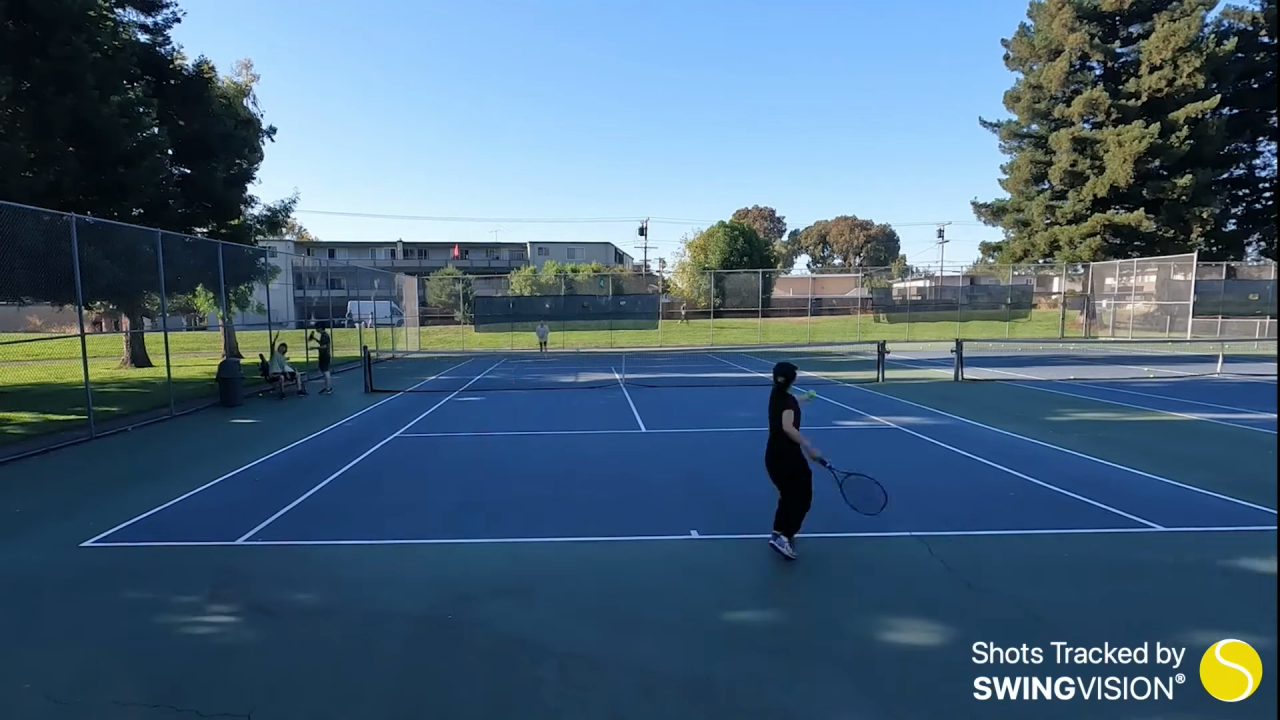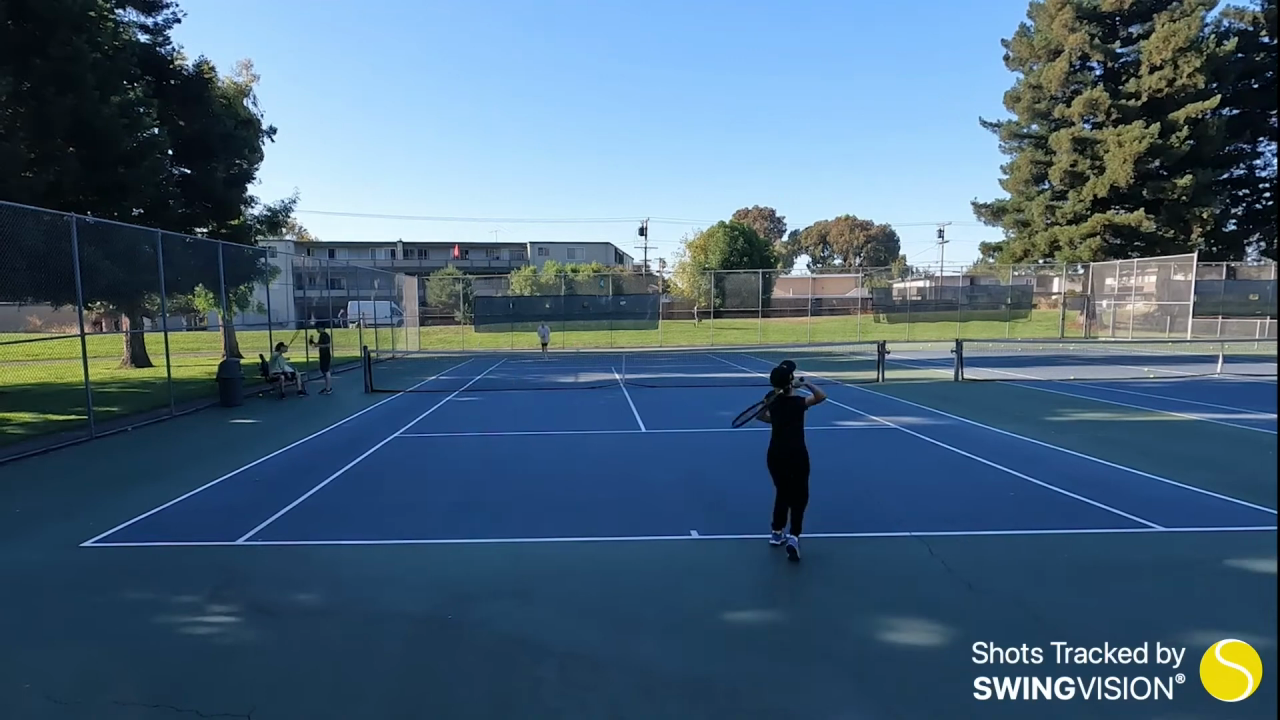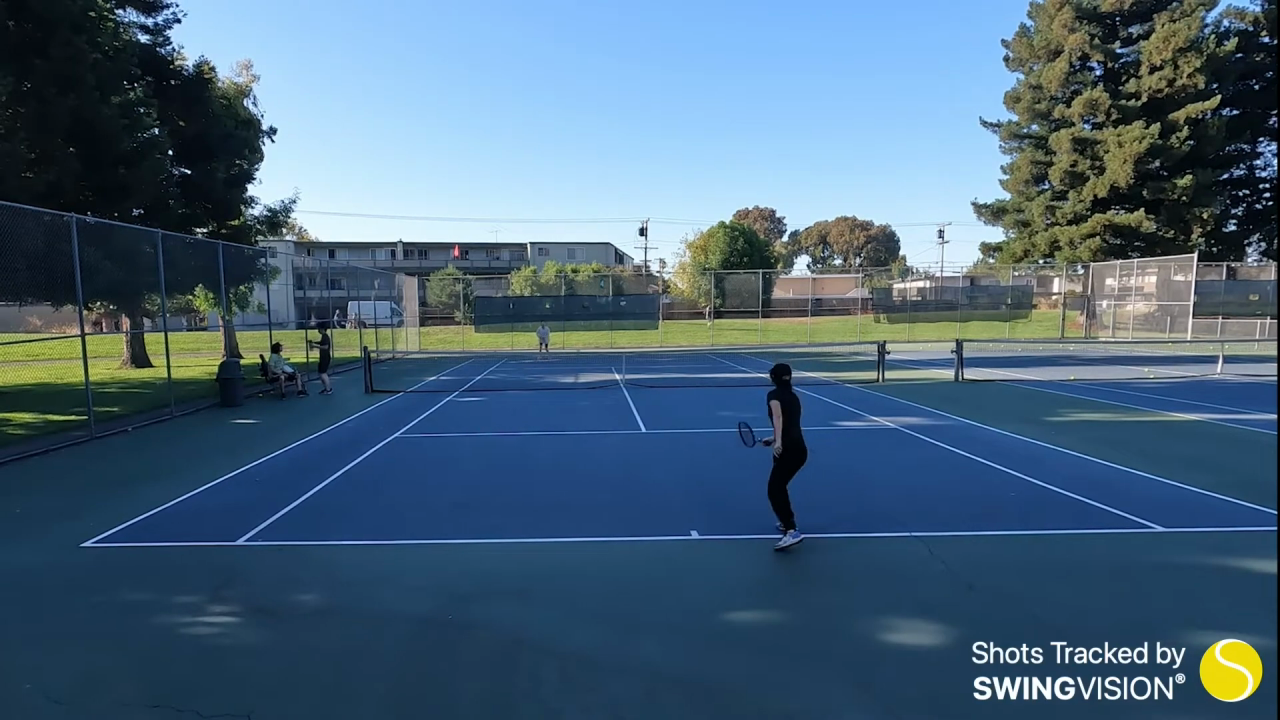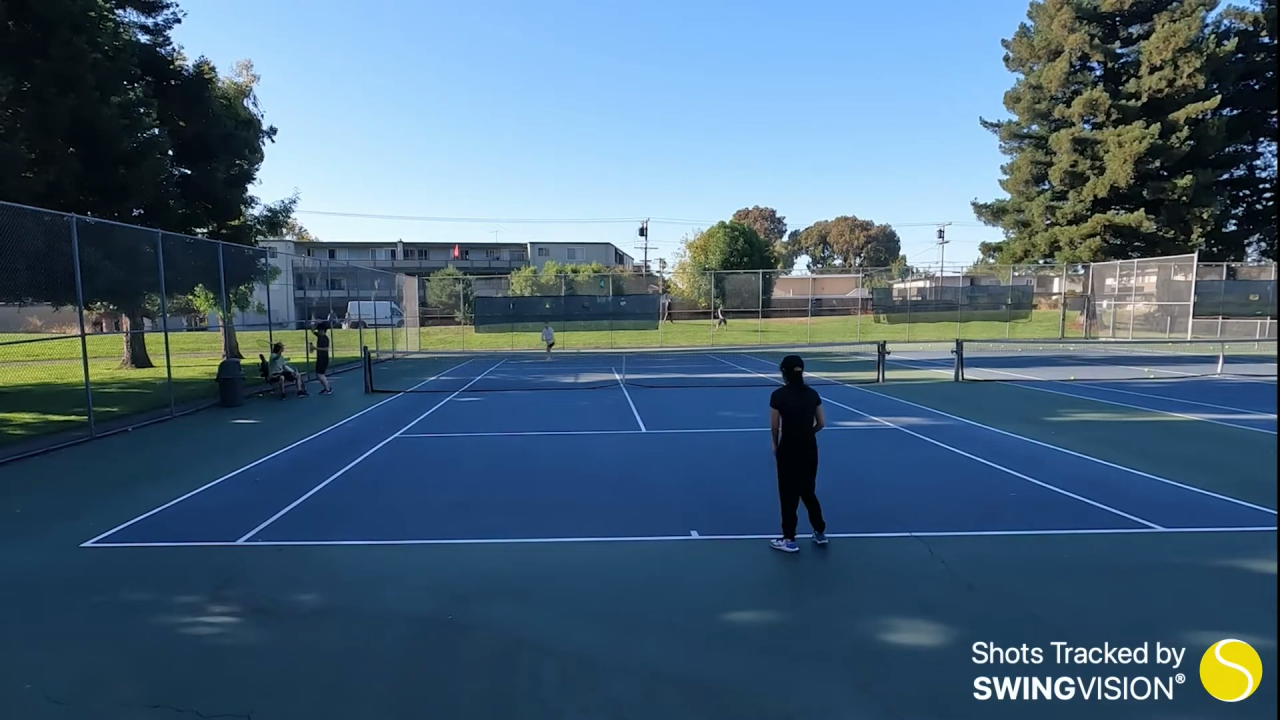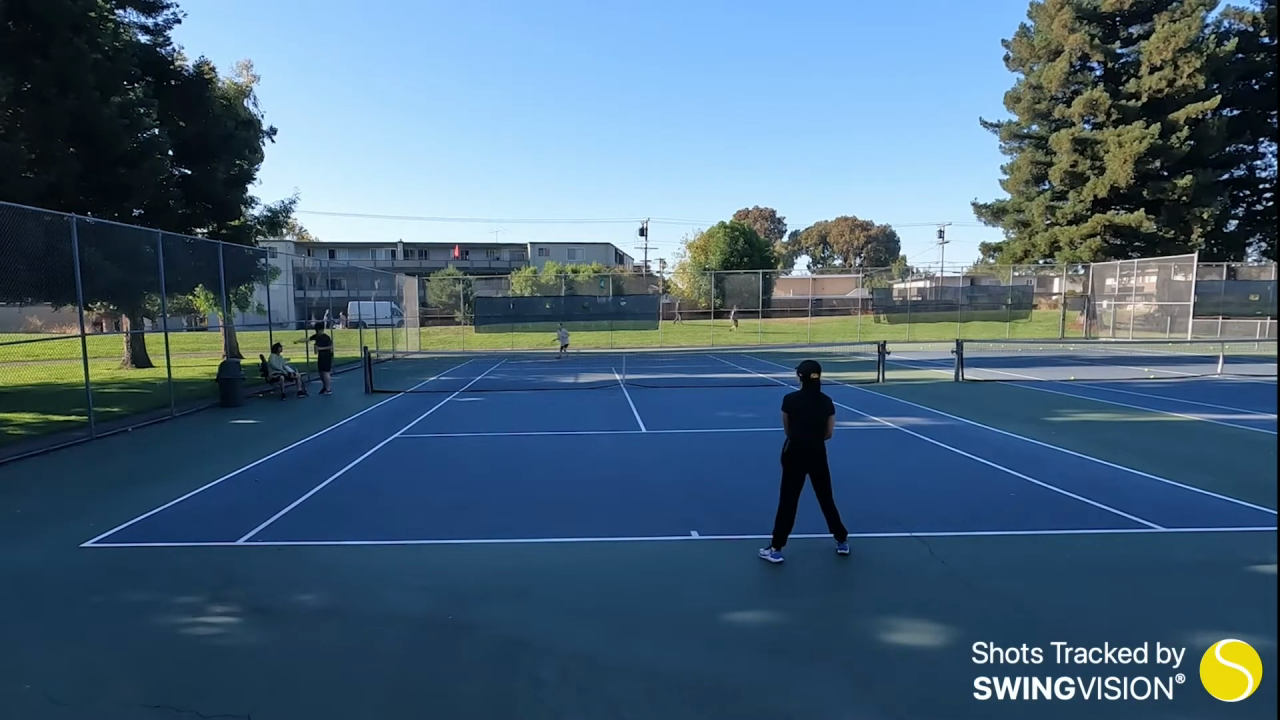
dt=0.7s
person 1, frame 1
left shoulder: (777, 395)
right shoulder: (787, 400)
right elbow: (789, 429)
left wrist: (799, 403)
right wrist: (807, 448)
left hip: (773, 456)
right hip: (789, 456)
left knee: (788, 496)
right knee: (802, 499)
left ankle: (778, 532)
right ankle: (784, 537)
person 1, frame 2
left shoulder: (772, 400)
right shoulder: (795, 402)
left elbow: (761, 416)
right elbow: (821, 397)
right wrist: (807, 384)
left hip: (775, 455)
right hip: (796, 456)
left knee: (783, 494)
right knee: (799, 498)
left ankle: (777, 532)
right ankle: (793, 537)
person 1, frame 3
left shoulder: (774, 395)
right shoulder: (793, 397)
left elbow: (777, 418)
left wrist: (778, 442)
right wrist: (775, 440)
left hip: (788, 449)
right hip: (799, 449)
left knee: (774, 491)
right knee: (779, 487)
left ankle: (791, 532)
right ankle: (789, 522)
person 1, frame 4
left shoulder: (779, 395)
right shoulder: (812, 394)
left elbow: (775, 426)
right elbow: (821, 423)
left wrist: (776, 444)
left hip: (789, 448)
right hip: (809, 448)
left knee: (788, 493)
right knee: (808, 491)
left ankle: (789, 539)
right ankle: (820, 532)
person 1, frame 5
left shoulder: (790, 400)
right shoulder: (826, 402)
left elbow: (787, 430)
right elbow: (829, 434)
left hip: (795, 455)
right hip: (818, 455)
left knee: (788, 502)
right knee: (826, 499)
left ankle: (776, 549)
right ankle: (842, 541)
